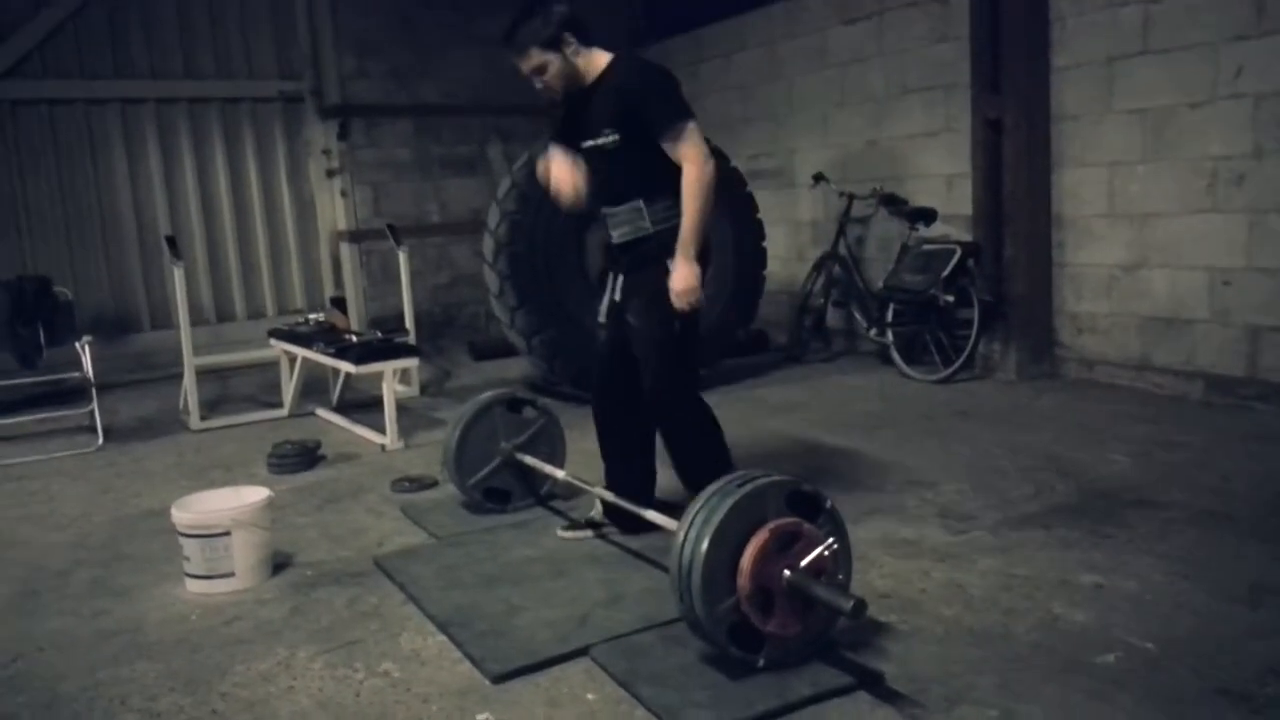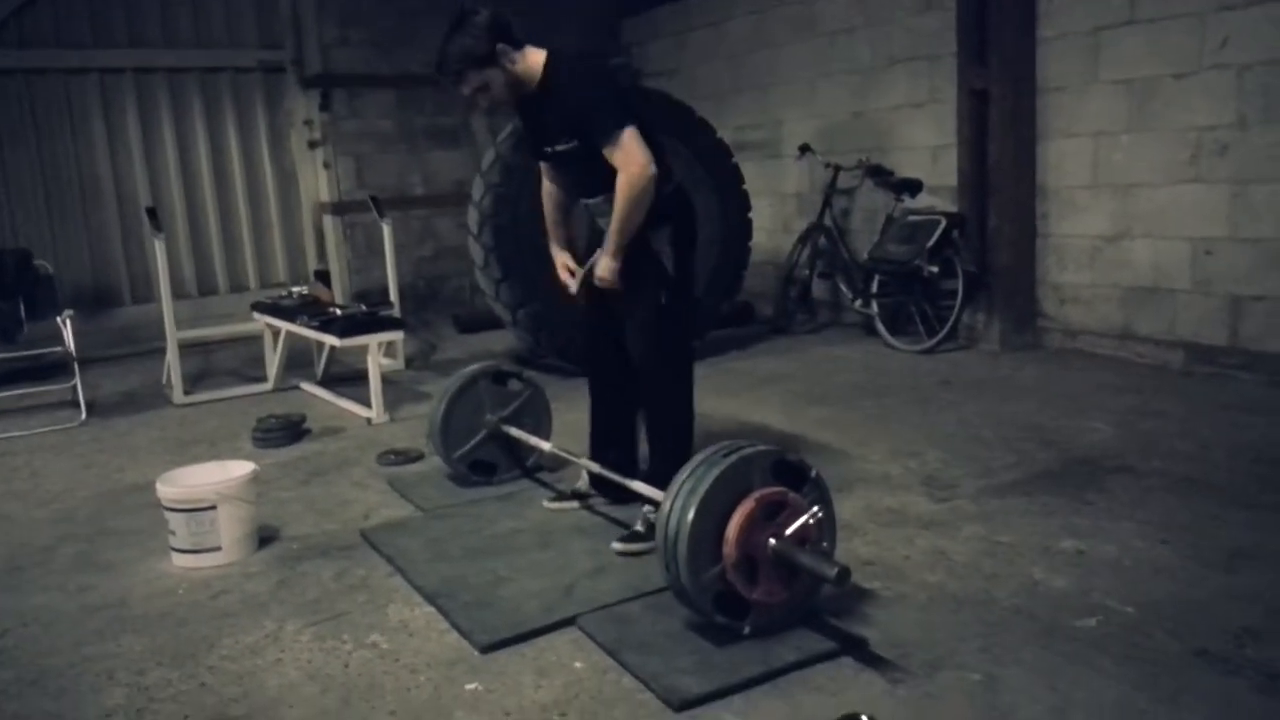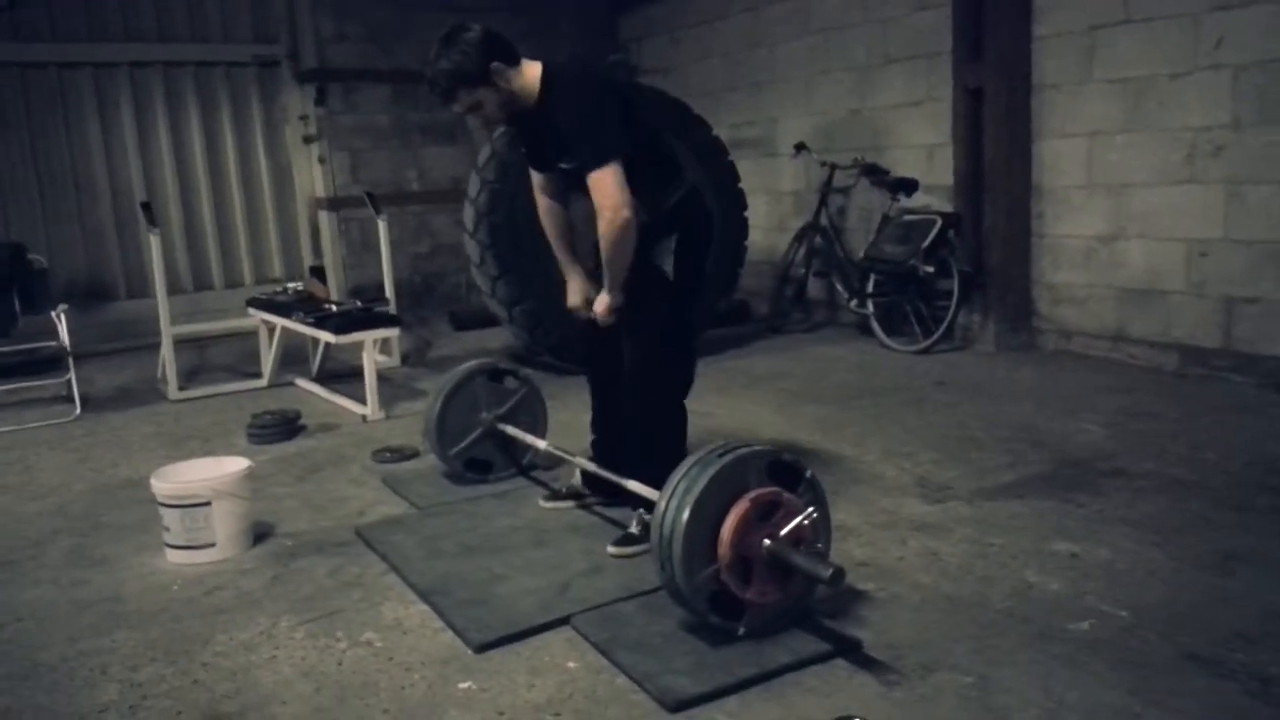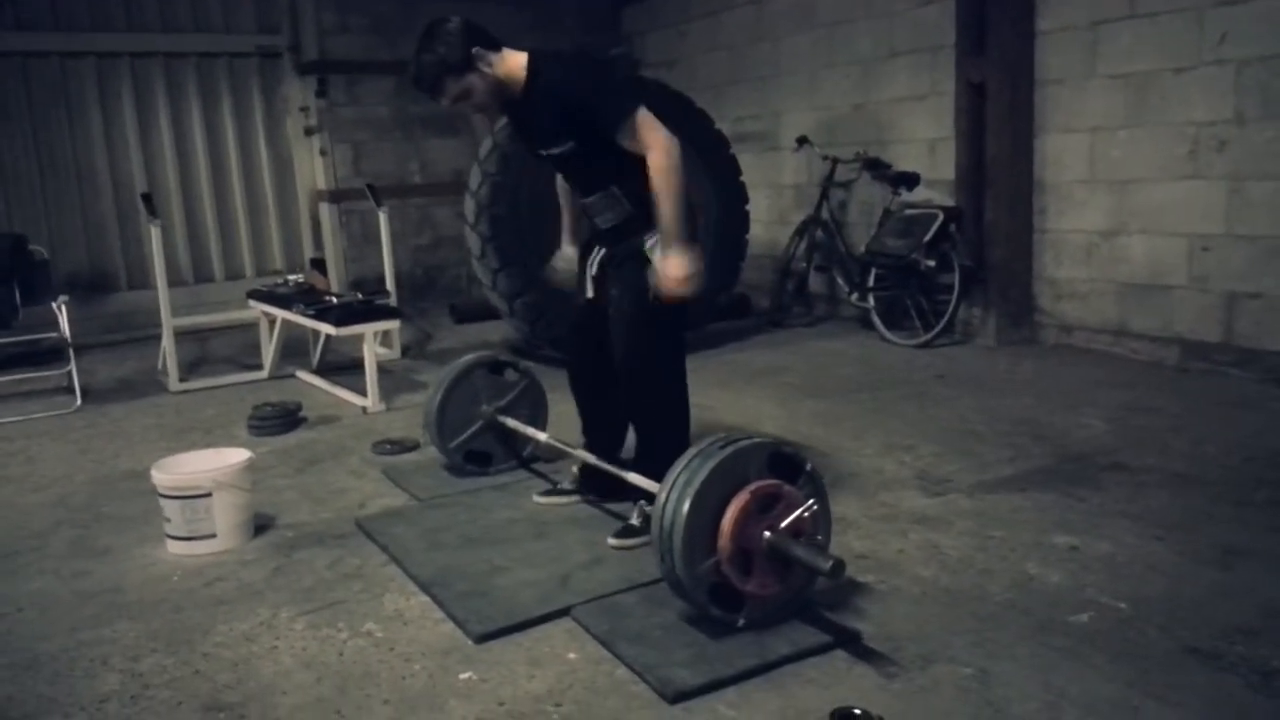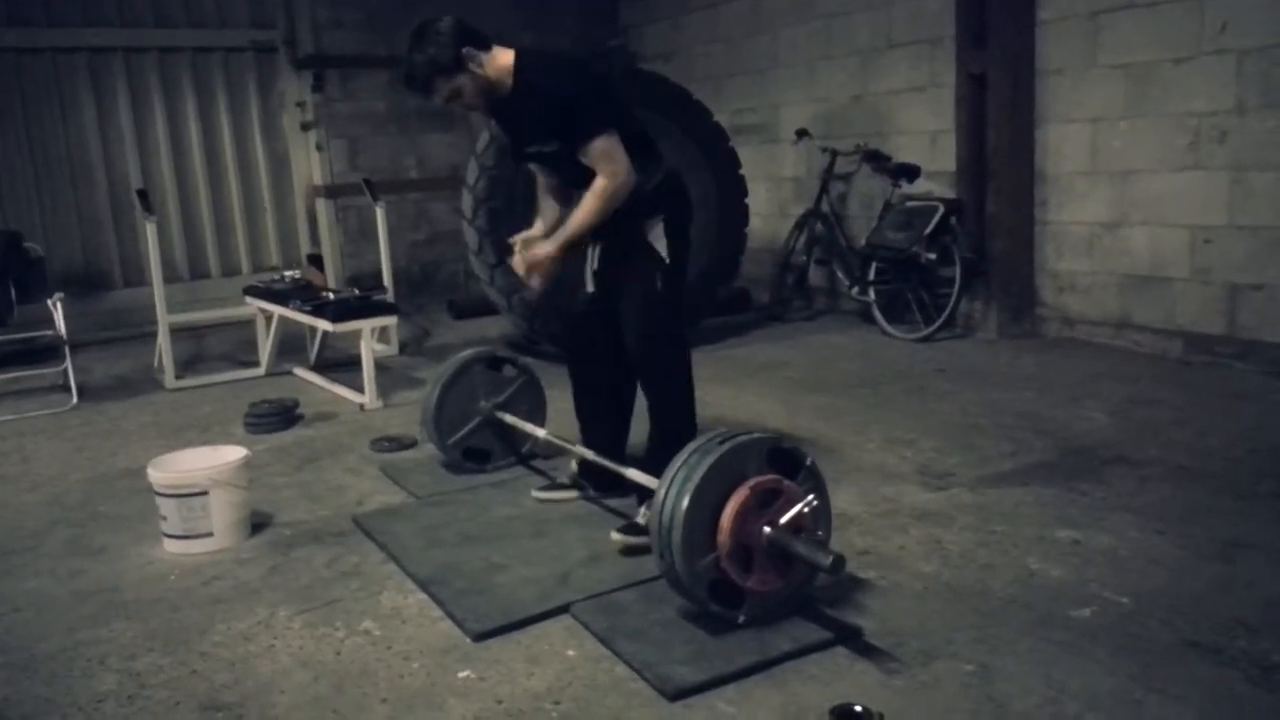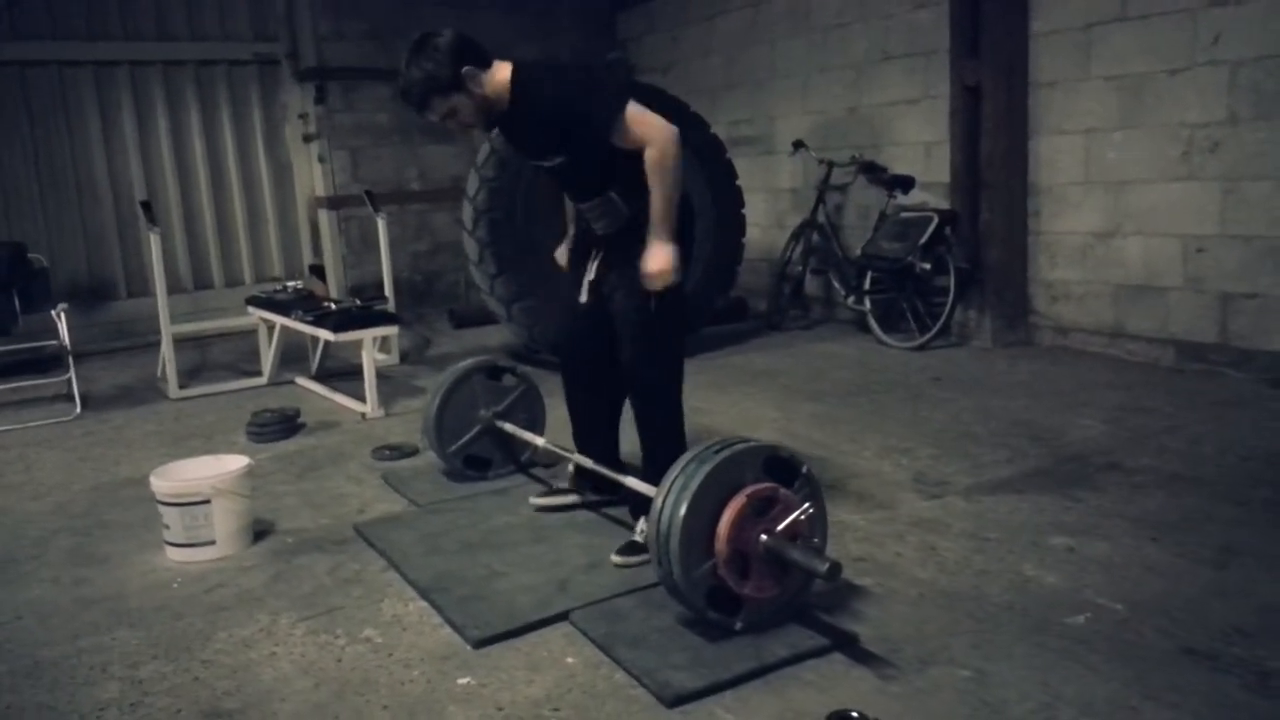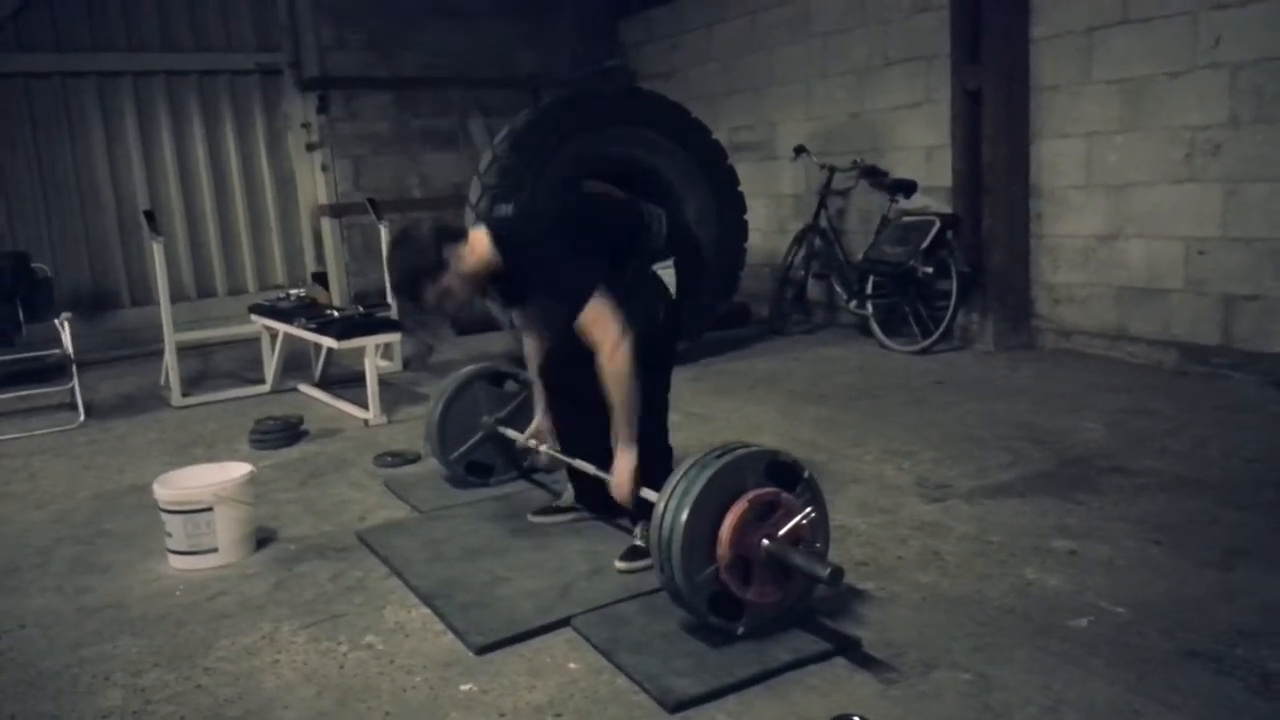
dt=0.4s
person 1, frame 1
left shoulder: (637, 80)
right shoulder: (576, 102)
left elbow: (698, 163)
right elbow: (554, 160)
left wrist: (686, 259)
right wrist: (556, 165)
left hip: (664, 259)
right hip: (623, 259)
left knee: (668, 391)
right knee: (614, 390)
right ankle: (625, 506)
person 1, frame 2
left shoulder: (579, 80)
right shoulder: (530, 101)
left elbow: (640, 169)
left wrist: (613, 254)
right wrist: (558, 248)
left hip: (653, 228)
right hip: (615, 231)
left knee: (656, 365)
right knee: (604, 359)
left ankle: (665, 499)
right ankle: (611, 475)
person 1, frame 3
left shoulder: (577, 98)
right shoulder: (528, 111)
left elbow: (617, 213)
right elbow: (547, 193)
left wrist: (612, 291)
right wrist: (574, 277)
left hip: (668, 230)
right hip: (630, 233)
left knee: (649, 368)
right knee: (603, 357)
left ankle: (658, 503)
right ankle: (605, 476)
person 1, frame 4
left shoulder: (567, 79)
right shoulder: (519, 103)
left elbow: (660, 147)
left wrist: (676, 246)
right wrist: (569, 240)
left hip: (647, 230)
right hip: (607, 229)
left knee: (642, 360)
right knee: (585, 356)
left ankle: (659, 496)
right ankle: (599, 473)
person 1, frame 5
left shoulder: (556, 80)
right shoulder: (505, 104)
left elbow: (618, 174)
left wrist: (555, 247)
right wrist: (542, 230)
left hip: (649, 214)
right hip: (604, 220)
left knee: (652, 351)
right knee: (587, 344)
right ankle: (600, 470)
person 1, frame 6
left shoulder: (554, 90)
right shoulder: (510, 113)
left elbow: (661, 137)
left wrist: (662, 241)
right wrist: (574, 237)
left hip: (643, 234)
right hip: (605, 232)
left knee: (645, 366)
right knee: (580, 353)
right ankle: (594, 476)
person 1, frame 7
left shoulder: (537, 250)
right shoulder: (497, 259)
left elbow: (615, 347)
right elbow: (535, 331)
left wrist: (626, 451)
right wrist: (542, 409)
left hip: (653, 261)
right knee: (564, 372)
right ankle: (591, 493)
